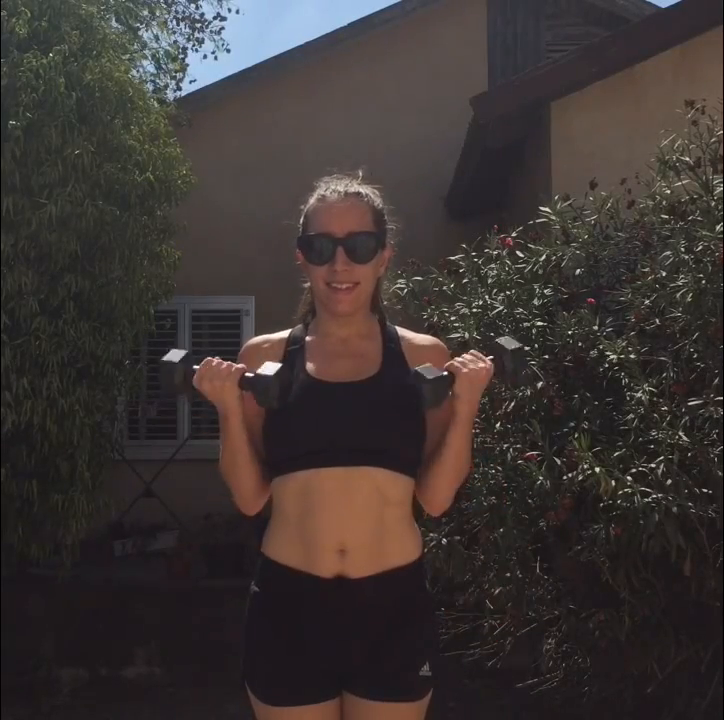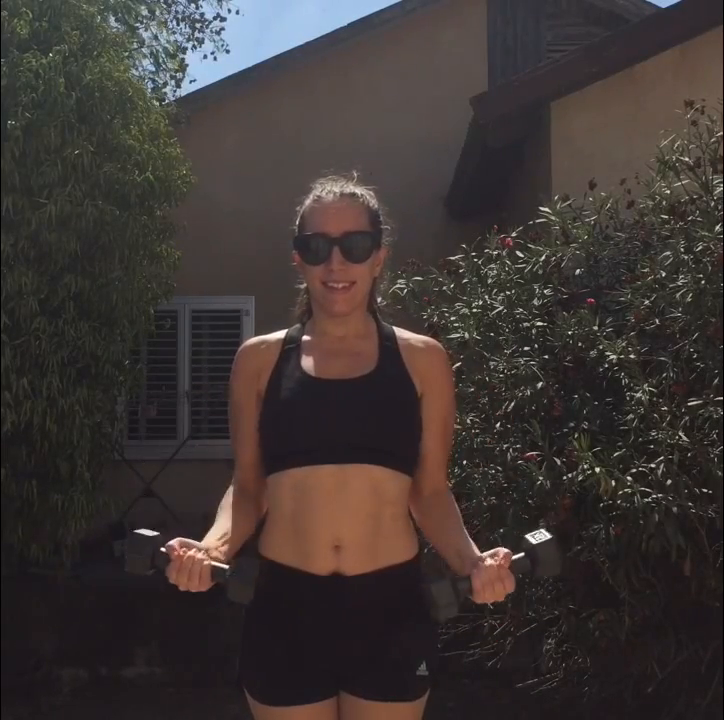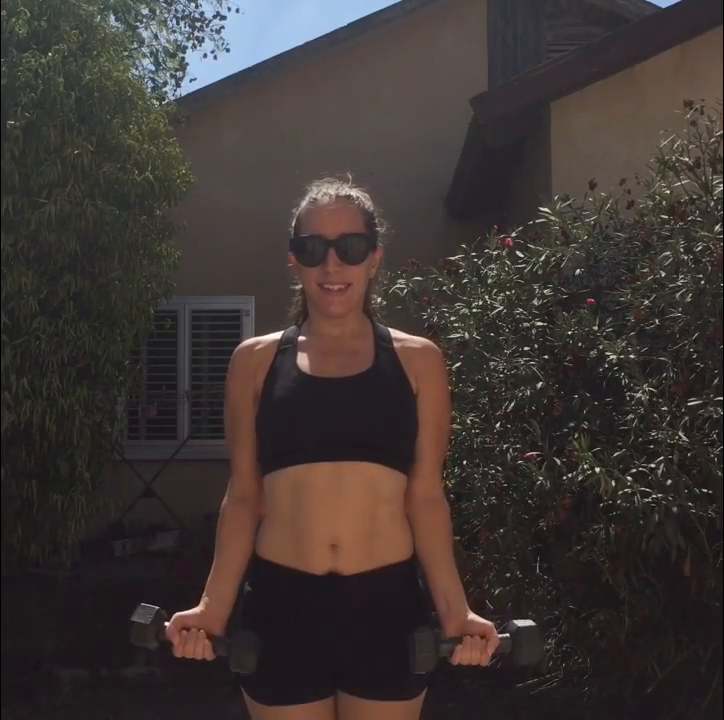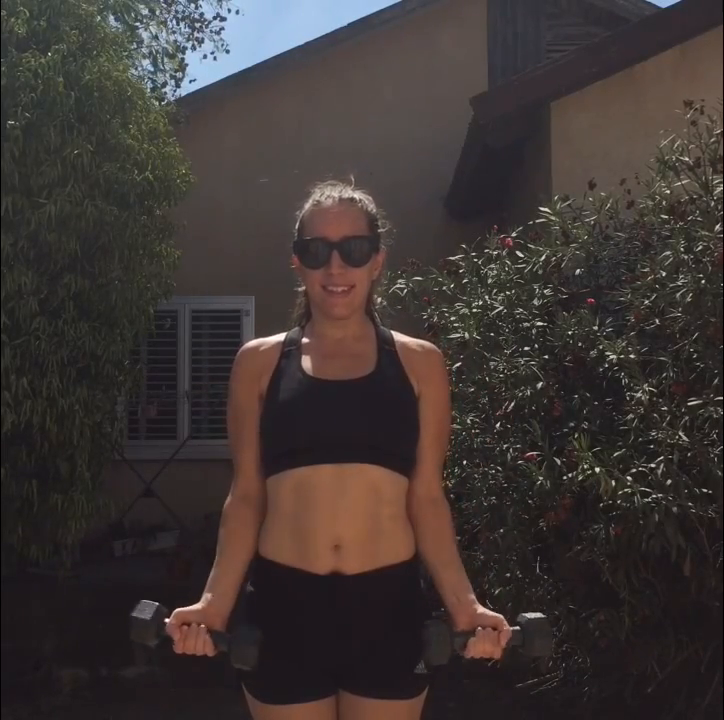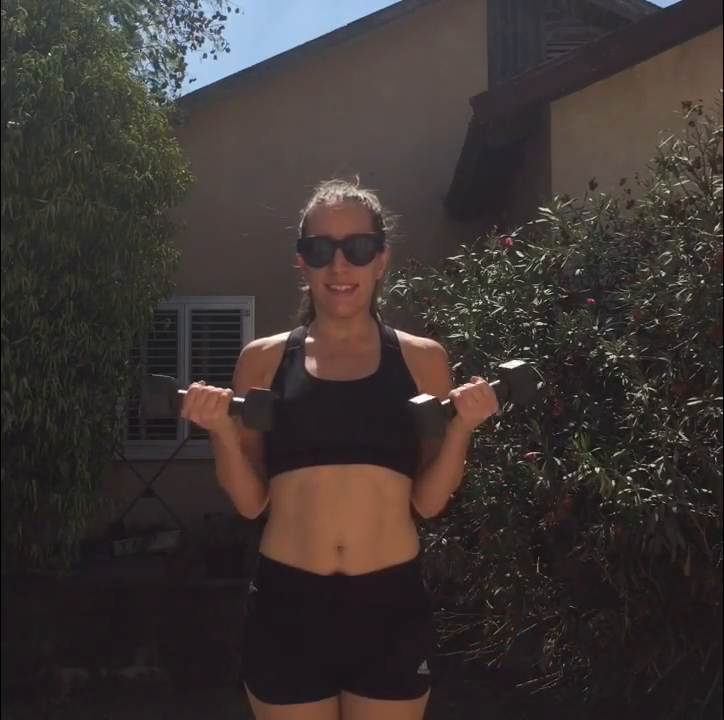
dt=0.5s
person 1, frame 1
left shoulder: (424, 358)
right shoulder: (264, 358)
left elbow: (435, 497)
right elbow: (250, 497)
left wrist: (465, 406)
right wrist: (229, 408)
left hip: (394, 607)
right hip: (289, 606)
person 1, frame 2
left shoulder: (421, 359)
right shoulder: (260, 359)
left elbow: (431, 492)
right elbow: (248, 487)
left wrist: (472, 561)
right wrist: (213, 548)
left hip: (390, 605)
right hip: (286, 605)
person 1, frame 3
left shoulder: (417, 360)
right shoulder: (256, 360)
left elbow: (426, 496)
right elbow: (244, 494)
left wrist: (454, 606)
right wrist: (214, 604)
left hip: (387, 605)
right hip: (283, 605)
person 1, frame 4
left shoulder: (419, 362)
right shoulder: (260, 361)
left elbow: (426, 497)
right elbow: (246, 494)
left wrist: (463, 603)
right wrist: (215, 601)
left hip: (388, 605)
right hip: (285, 604)
person 1, frame 5
left shoulder: (422, 359)
right shoulder: (263, 359)
left elbow: (428, 499)
right elbow: (251, 499)
left wrist: (461, 427)
right wrist: (221, 430)
left hip: (391, 605)
right hip: (288, 604)
